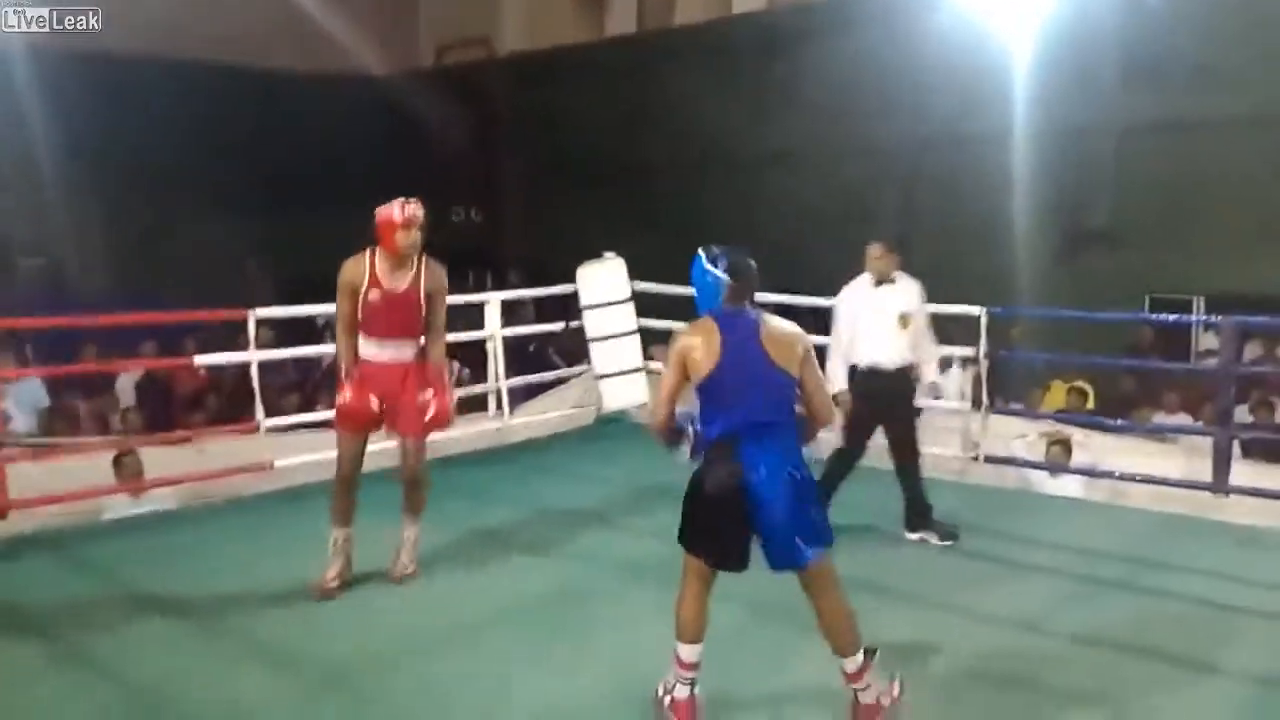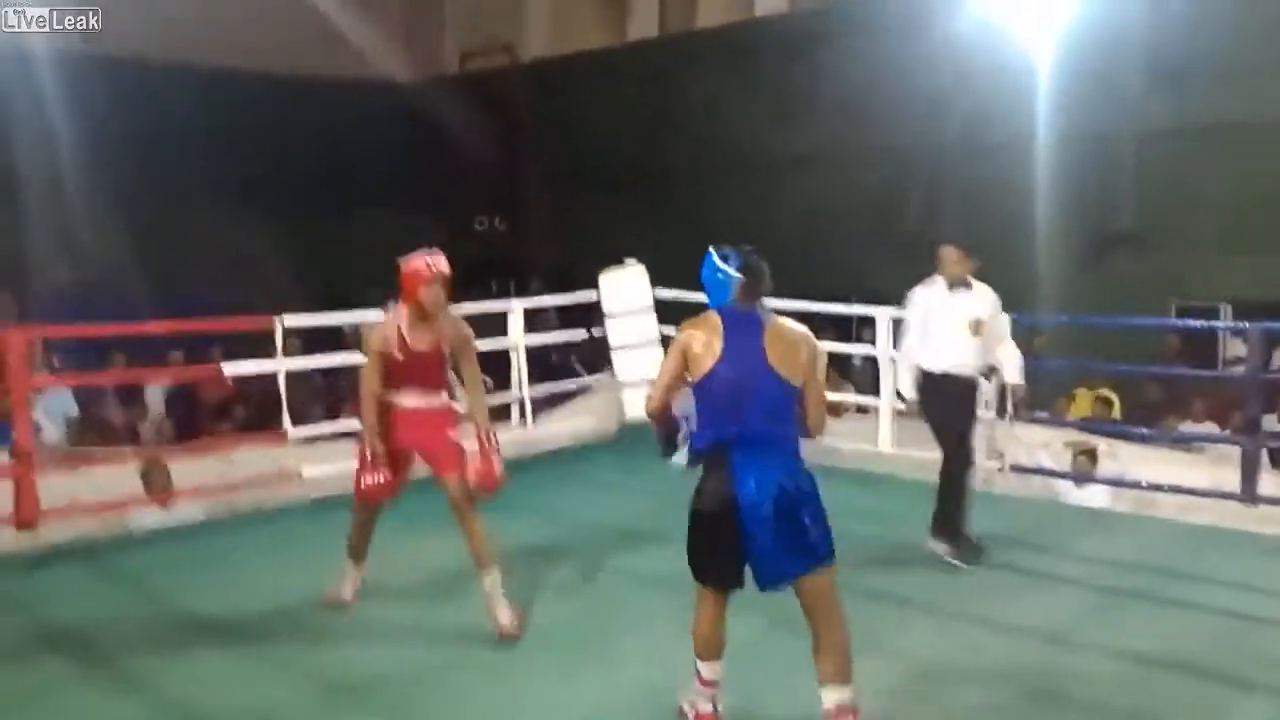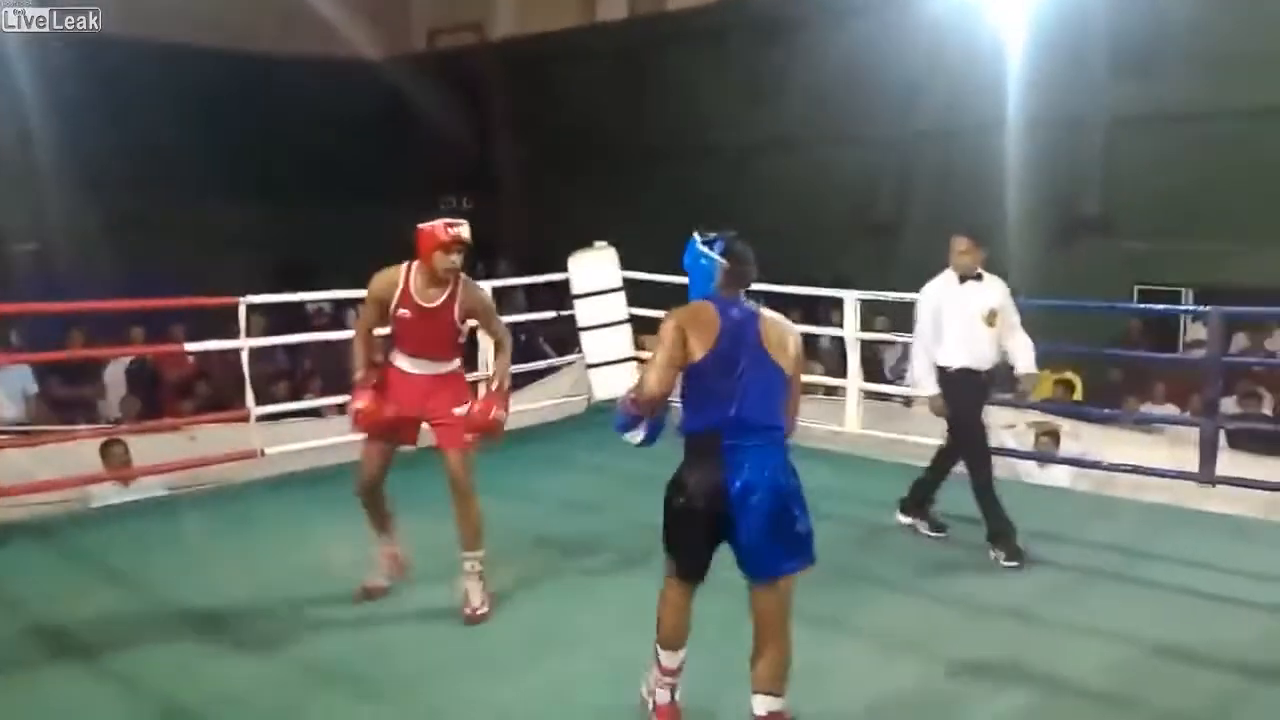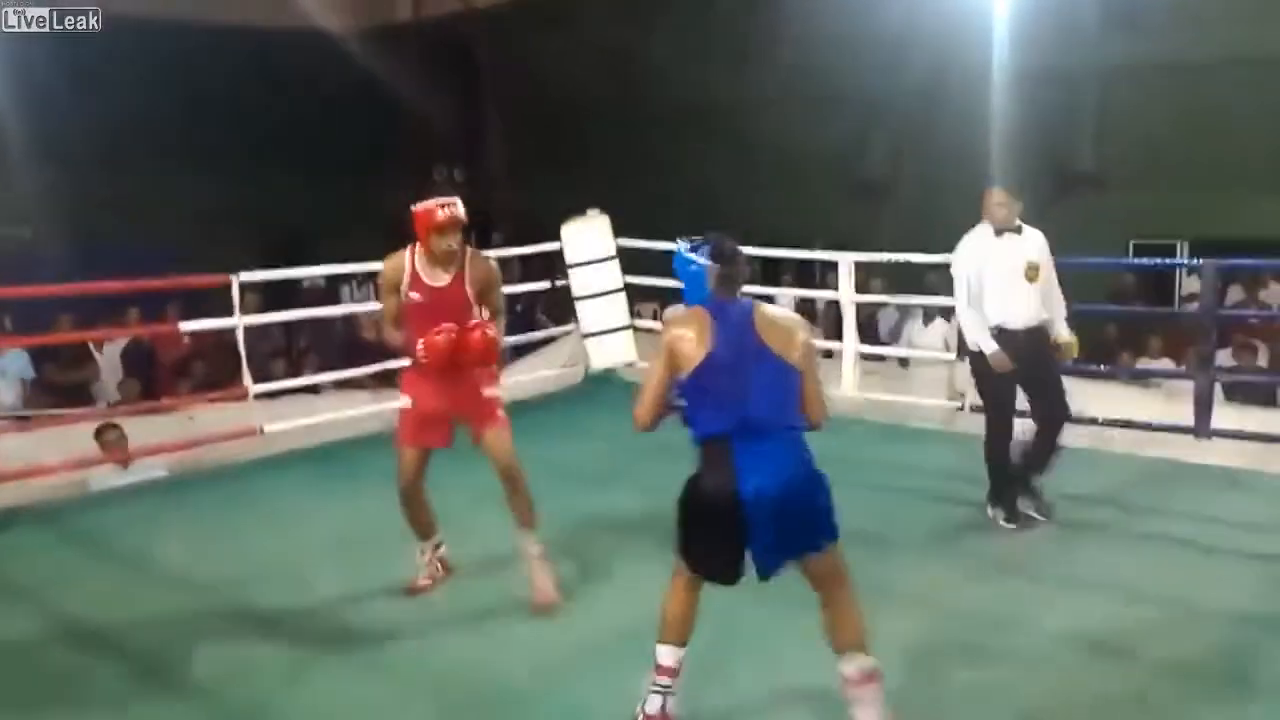
dt=0.3s
person 1, frame 1
left shoulder: (691, 339)
right shoulder: (790, 336)
left elbow: (662, 418)
right elbow: (821, 416)
left wrist: (681, 439)
left hip: (722, 473)
right hip: (783, 470)
left knee: (695, 580)
right knee: (822, 586)
person 1, frame 2
left shoulder: (696, 333)
right shoulder: (799, 339)
left elbow: (655, 406)
right elbow: (813, 424)
left wrist: (674, 434)
left hip: (721, 484)
right hip: (782, 481)
left knee: (712, 598)
right knee: (826, 613)
person 1, frame 3
left shoulder: (685, 321)
right shoulder: (784, 332)
left elbow: (650, 393)
right elbow: (787, 417)
left wrist: (635, 414)
left hip: (704, 475)
right hip: (768, 476)
left knee: (679, 585)
right knee: (773, 621)
person 1, frame 4
left shoulder: (680, 329)
right shoulder: (790, 326)
left elbow: (645, 417)
right elbow: (814, 416)
left wrist: (684, 397)
left hip: (720, 479)
right hip: (787, 470)
left knee: (686, 581)
right knee: (835, 585)
person 2, frame 1
left shoulder: (433, 275)
right shoulder: (355, 270)
left elbow: (436, 334)
right elbow: (345, 328)
left wrist: (441, 384)
right wrist: (347, 377)
left hip: (409, 373)
right hip: (365, 372)
left knee: (413, 467)
right knee: (348, 468)
left ankle: (408, 541)
right ankle: (340, 553)
person 2, frame 2
left shoulder: (456, 330)
right shoulder: (383, 332)
left elbow: (473, 386)
right elbow: (371, 394)
left wrist: (487, 443)
right wrist: (371, 451)
left hip: (437, 417)
right hip: (394, 418)
left knee: (464, 503)
right knee: (366, 505)
left ankle: (496, 597)
right ankle: (353, 575)
person 2, frame 3
left shoulder: (470, 295)
right shoulder: (387, 283)
left elbow: (500, 339)
right elbow: (362, 333)
left wrist: (500, 385)
right wrist: (361, 381)
left hip: (446, 386)
right hip: (398, 382)
left knee: (461, 482)
right knee: (368, 481)
left ankle: (474, 579)
right ankle: (388, 553)
person 2, frame 4
left shoulder: (481, 268)
right shoulder: (397, 268)
left elbow: (498, 317)
right elbow: (390, 330)
left wrist: (493, 339)
right wrist: (418, 347)
left hip: (476, 373)
right hip: (425, 378)
left knee: (509, 466)
right knee: (408, 481)
left ankle: (535, 557)
right ankle: (432, 555)
person 3, frame 1
left shoulder: (912, 290)
right shoulder: (852, 295)
left elbow: (923, 337)
right elbow: (840, 343)
left wrist: (932, 376)
right wrist: (839, 386)
left hip: (900, 377)
right hip: (867, 378)
left knee: (907, 450)
right knee: (853, 447)
left ankle: (918, 521)
person 3, frame 2
left shoulder: (986, 297)
right shoulder: (923, 296)
left elbow: (1001, 341)
right elbow: (909, 346)
left wrist: (1013, 377)
right wrist: (909, 391)
left hip: (966, 384)
right hip: (935, 383)
left knee: (958, 458)
right knee: (958, 456)
left ankle: (945, 529)
right ankle: (947, 531)
person 3, frame 3
left shoulder: (997, 287)
right shoulder: (935, 291)
left elbow: (1013, 333)
right elbow: (923, 344)
left wrist: (1026, 367)
right wrist: (930, 390)
left hip: (981, 378)
right hip: (953, 380)
left knee: (957, 450)
right knee: (978, 454)
left ankle: (914, 507)
right ankle: (1000, 536)
person 3, frame 4
left shoulder: (1036, 240)
right shoulder: (971, 247)
left elbow: (1049, 290)
right elbow: (966, 305)
left wrist: (1062, 333)
right wrist: (988, 348)
left hip: (1034, 339)
right hip: (994, 342)
left knee: (1054, 413)
right knee: (999, 422)
left ankle: (1023, 481)
right ankle: (1002, 498)
